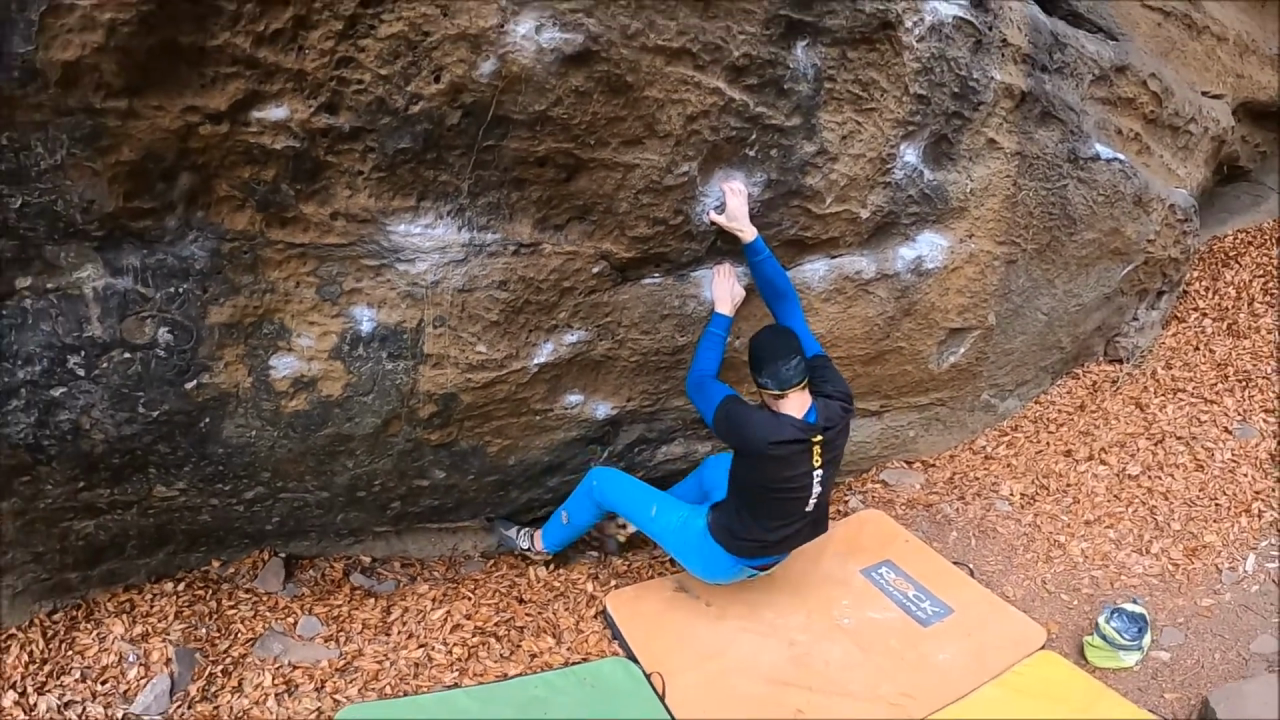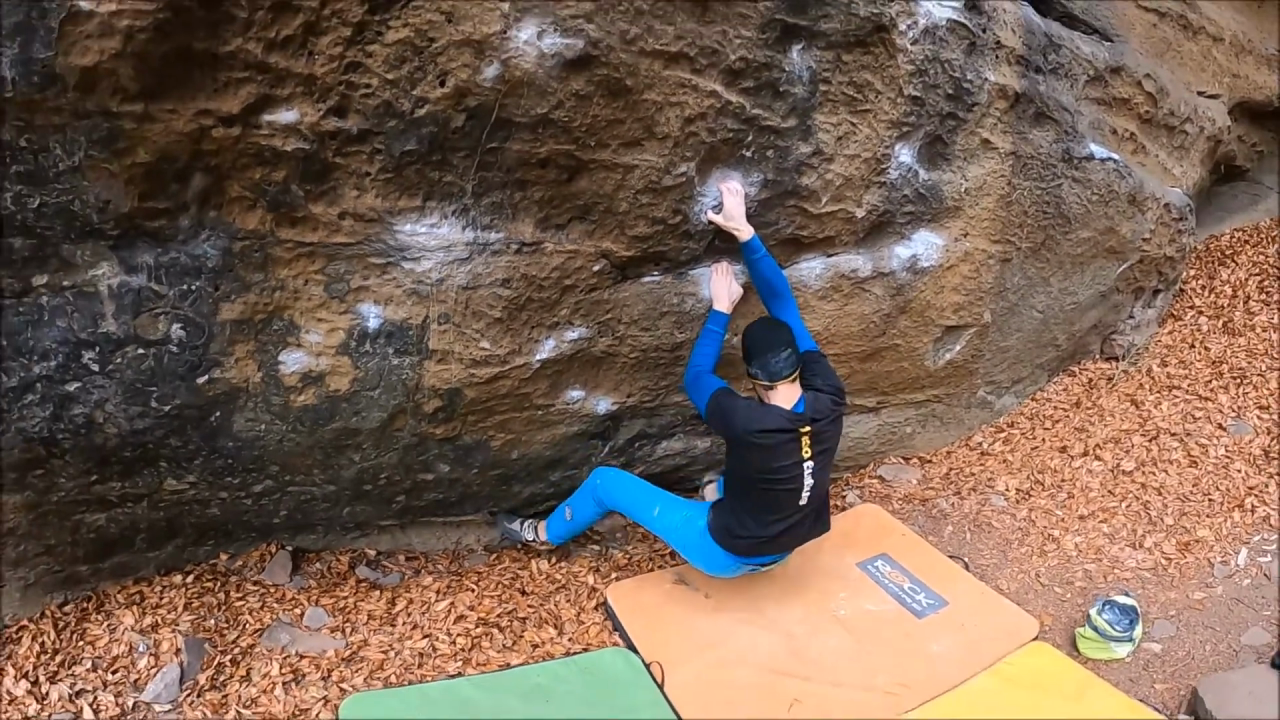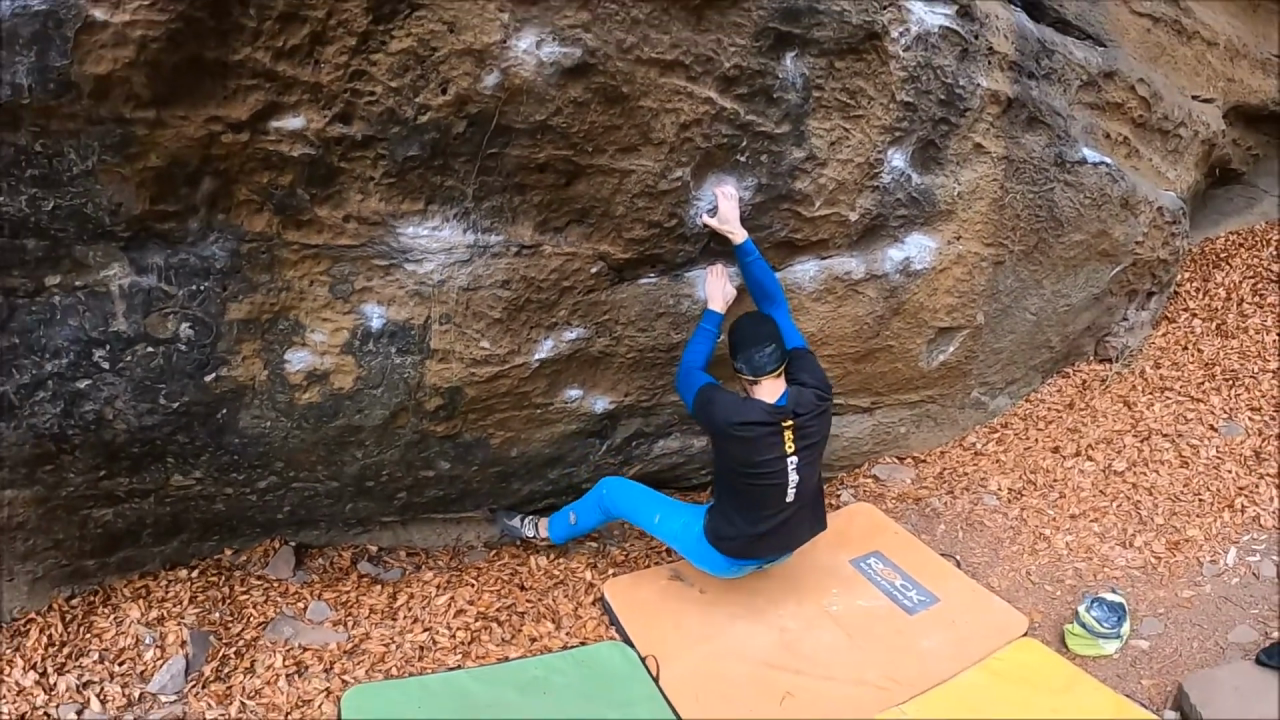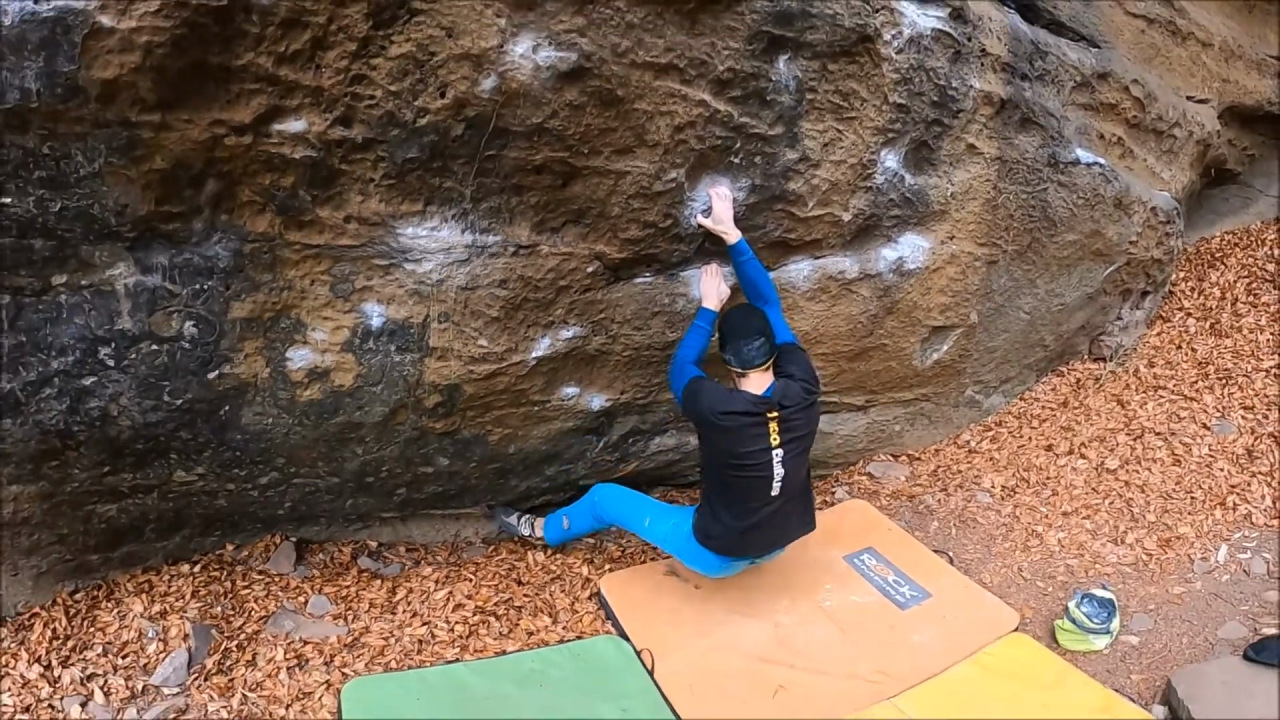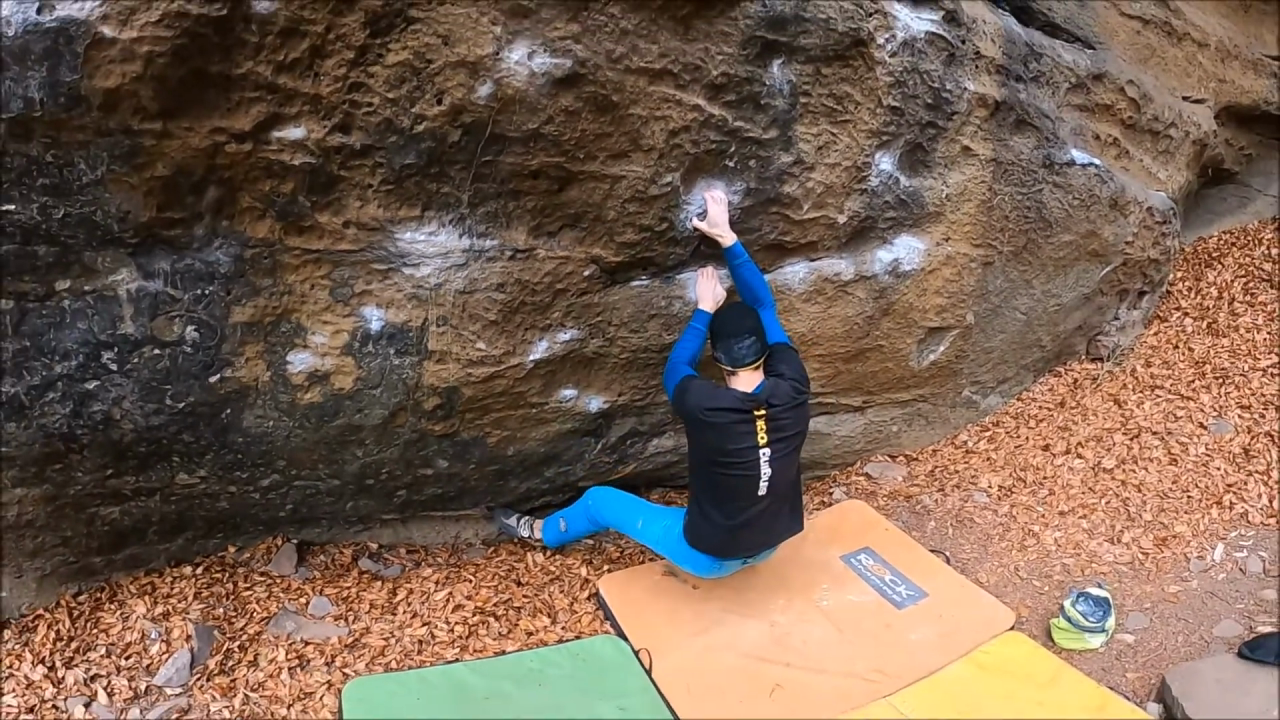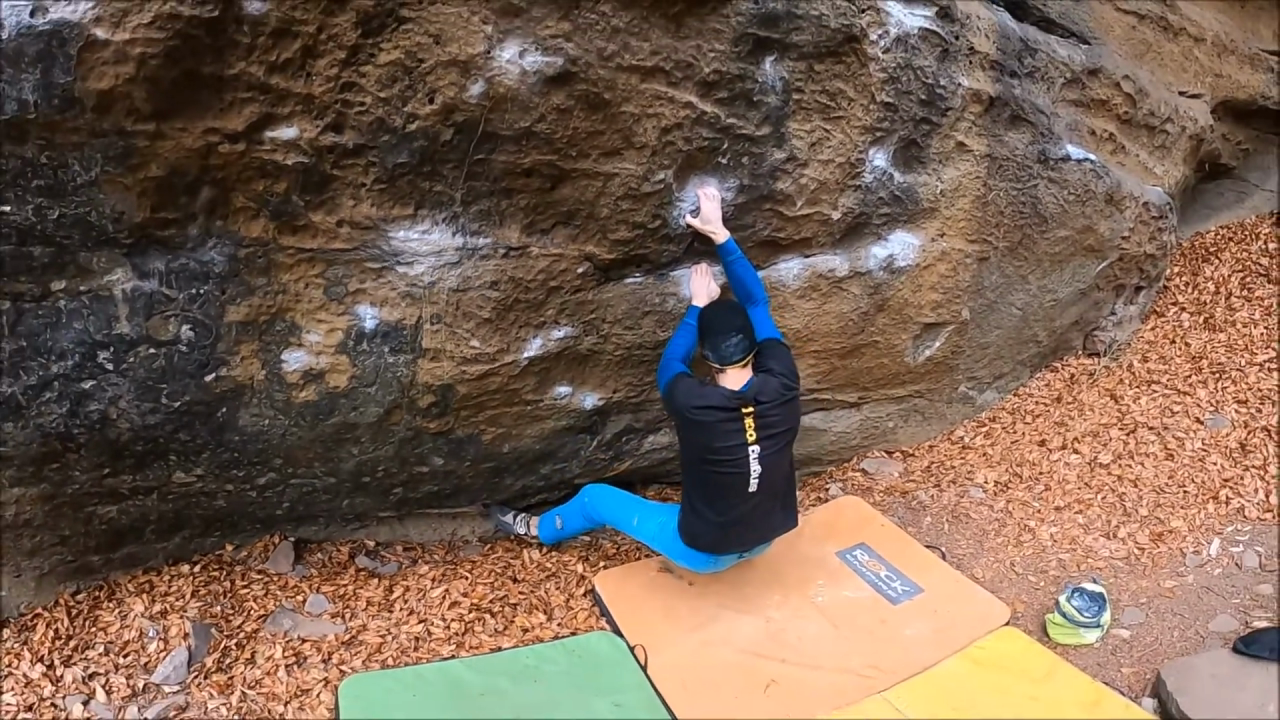
dt=0.2s
person 1, frame 1
left shoulder: (762, 434)
right shoulder: (837, 403)
left elbow: (699, 383)
right elbow: (789, 309)
left wrist: (723, 310)
right wrist: (748, 233)
left hip: (723, 557)
right hip: (775, 551)
left knee: (602, 481)
right knee: (720, 466)
left ankle: (543, 543)
right ankle: (641, 523)
person 1, frame 2
left shoulder: (750, 423)
right shoulder: (828, 398)
left elbow: (696, 377)
right elbow: (784, 306)
left wrist: (721, 307)
right wrist: (744, 232)
left hip: (726, 554)
right hip: (783, 549)
left knee: (606, 482)
left ankle: (546, 533)
person 1, frame 3
left shoulder: (731, 417)
right shoulder: (815, 393)
left elbow: (688, 373)
right elbow: (776, 308)
left wrist: (716, 308)
right wrist: (738, 235)
left hip: (728, 556)
right hip: (785, 548)
left knee: (611, 491)
left ankle: (547, 531)
person 1, frame 4
left shoulder: (715, 407)
right shoulder: (802, 388)
left elbow: (680, 368)
right elbow: (768, 306)
left wrist: (710, 306)
right wrist: (732, 235)
left hip: (718, 556)
right hip: (778, 544)
left knee: (603, 497)
left ankle: (543, 531)
person 1, frame 5
left shoulder: (702, 404)
right shoulder: (792, 388)
left elbow: (675, 368)
right elbow: (764, 308)
left wrist: (706, 308)
right wrist: (727, 238)
left hip: (711, 557)
right hip: (770, 545)
left knee: (598, 501)
left ankle: (541, 533)
person 1, frame 6
left shoulder: (691, 402)
right shoulder: (781, 384)
left elbow: (669, 364)
right elbow: (757, 304)
left wrist: (699, 304)
right wrist: (720, 234)
left hip: (706, 553)
right hip: (764, 539)
left knee: (594, 498)
left ankle: (538, 530)
